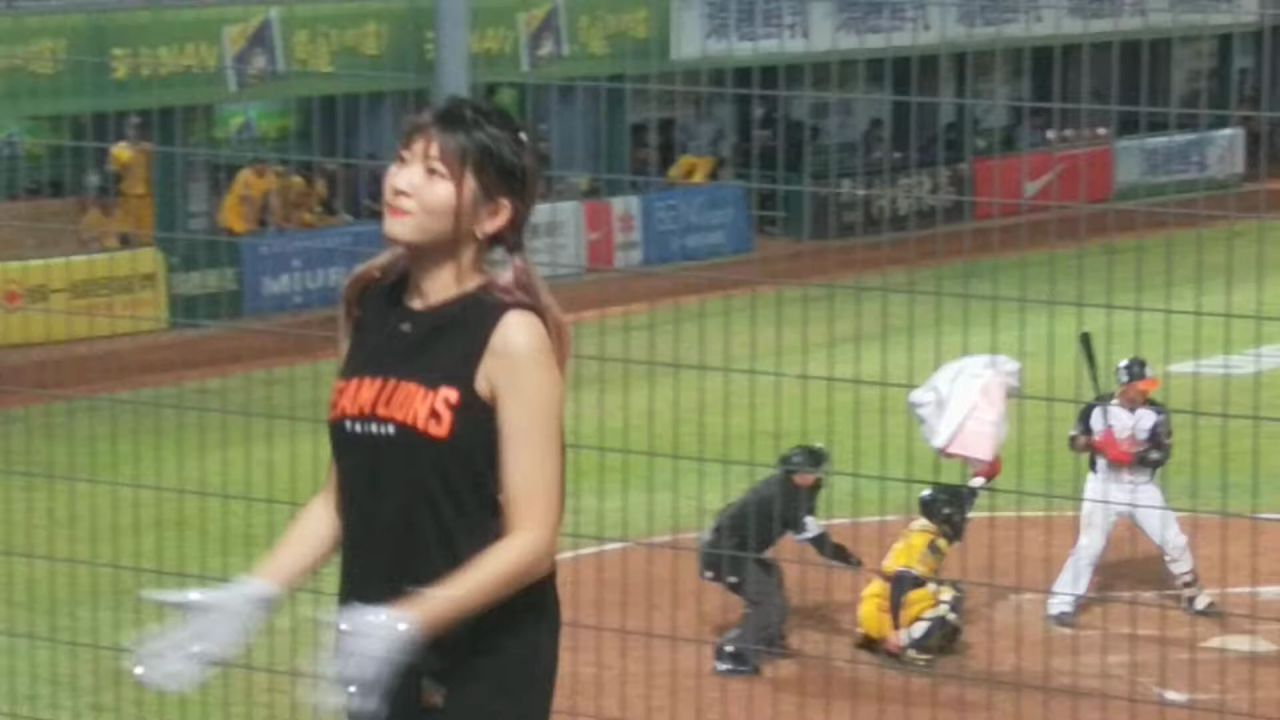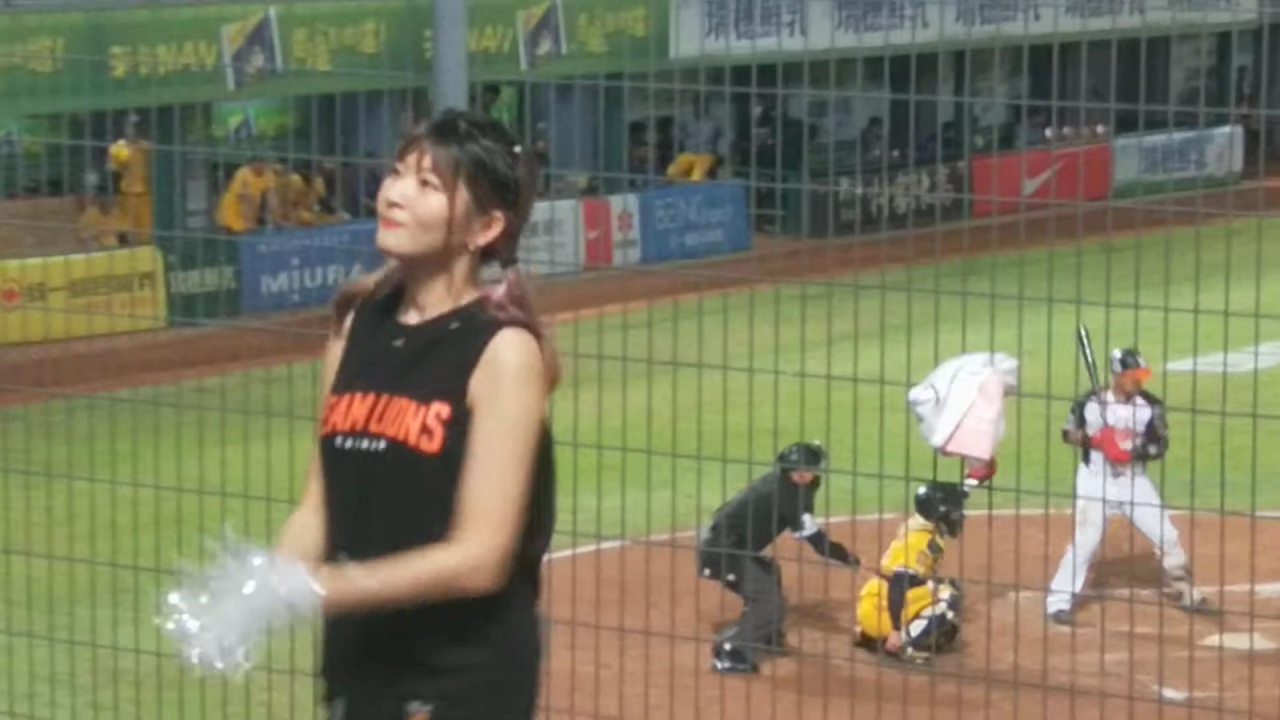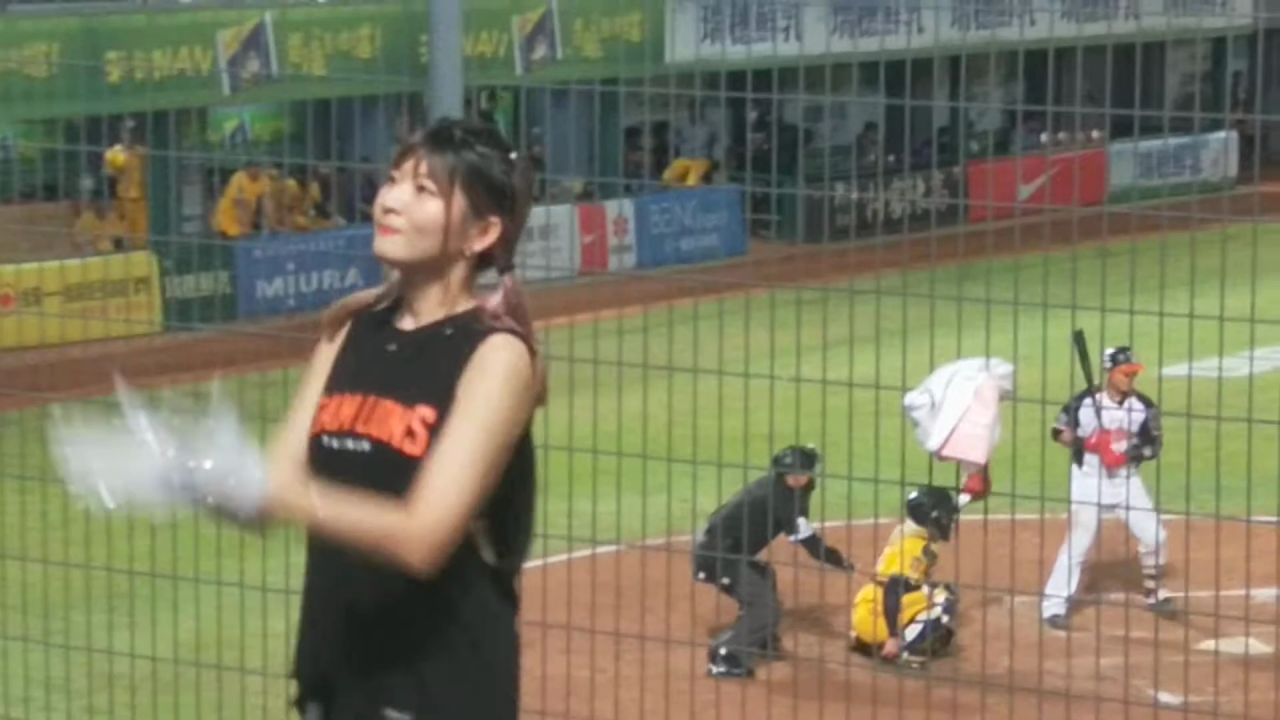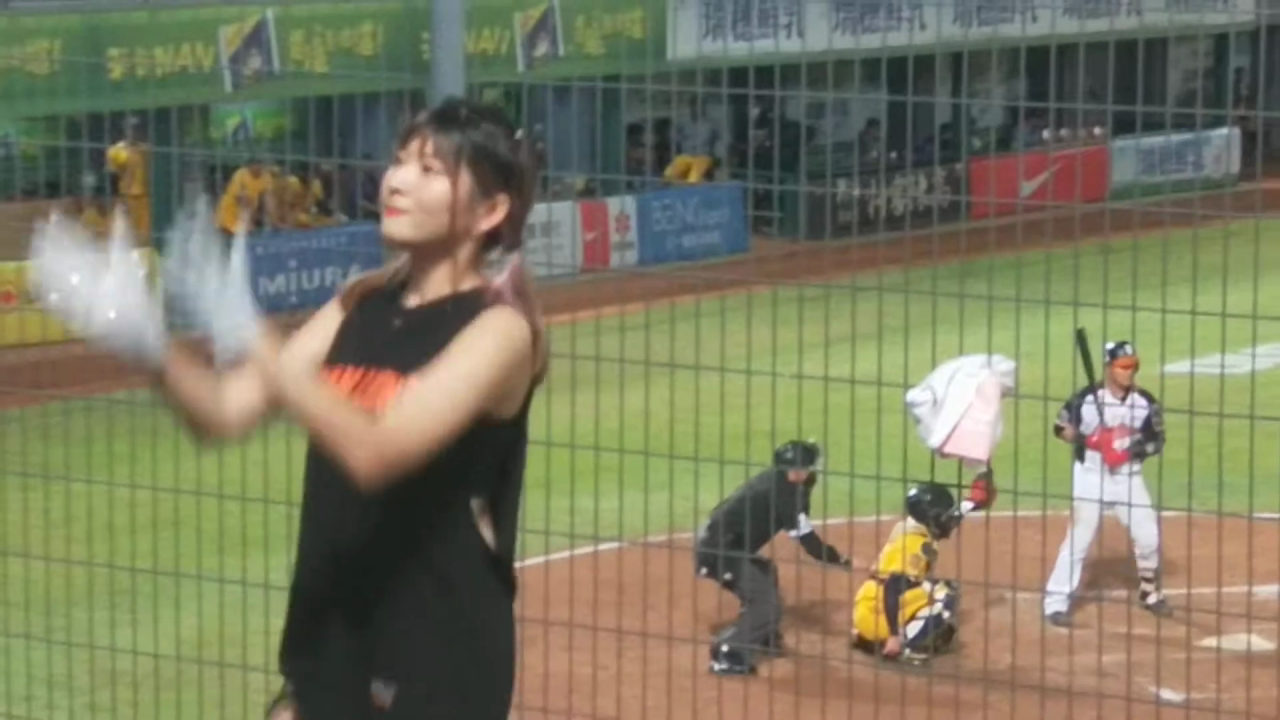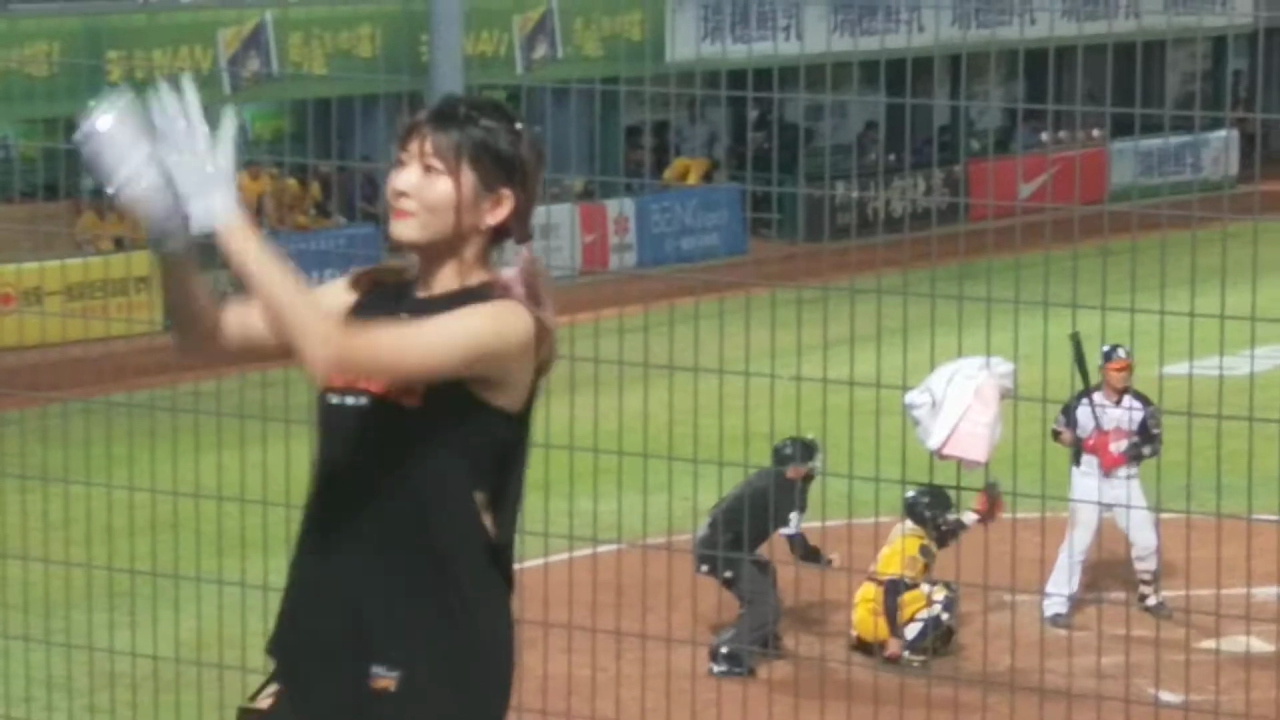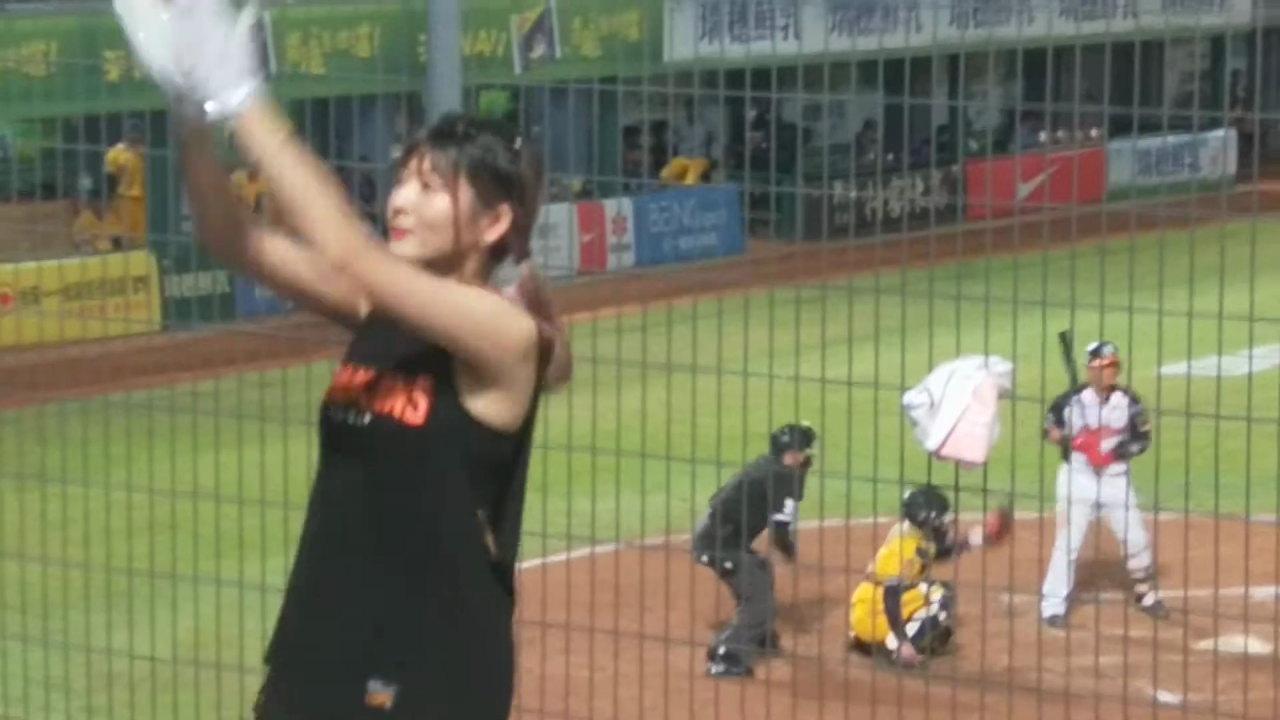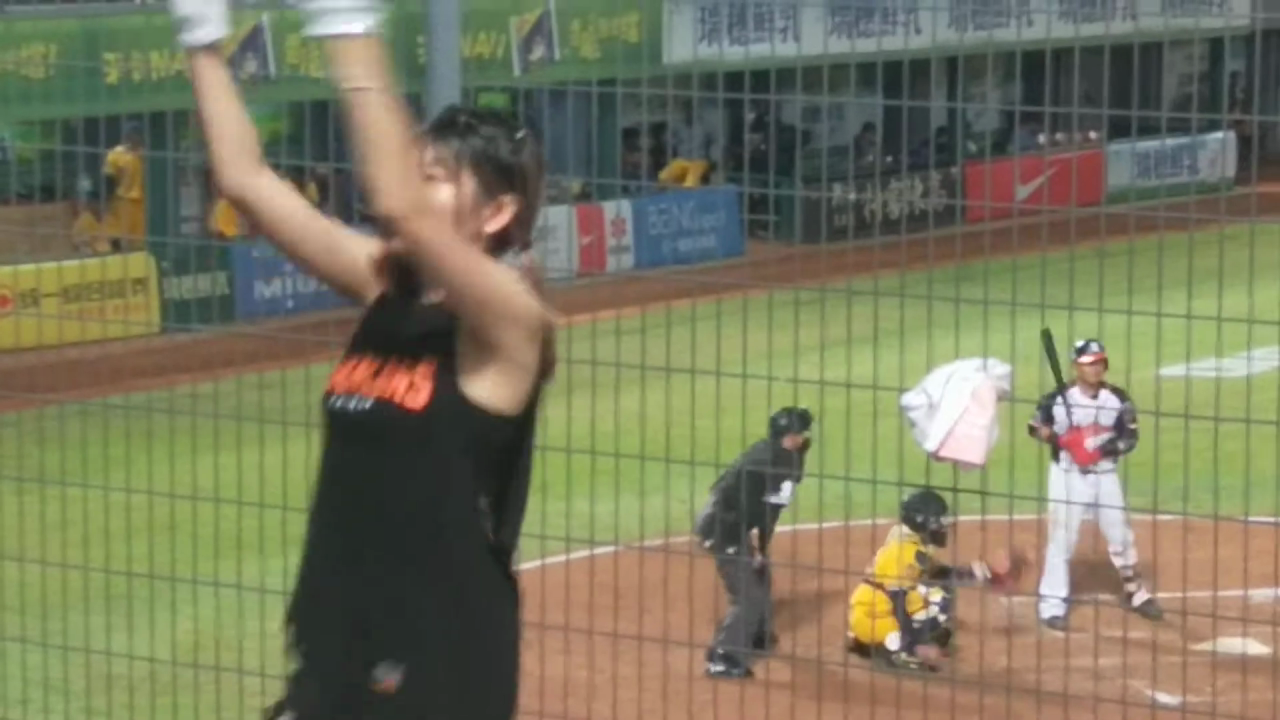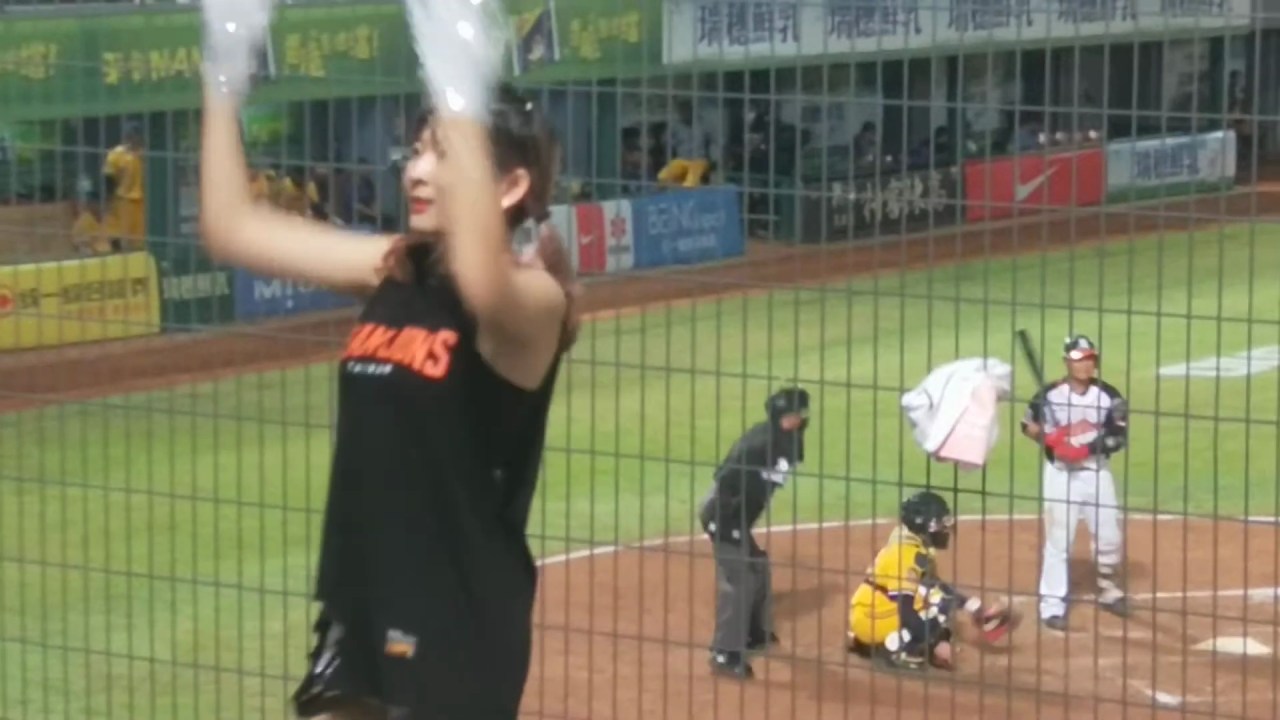
dt=0.1s
person 1, frame 1
left shoulder: (512, 339)
right shoulder: (370, 319)
left elbow: (533, 543)
right elbow: (342, 502)
left wrist: (409, 623)
right wrist: (247, 599)
left hip: (485, 665)
right hip: (375, 658)
person 1, frame 2
left shoulder: (503, 350)
right shoulder: (357, 326)
left elbow: (478, 558)
right elbow: (321, 508)
left wrist: (312, 590)
right hip: (363, 662)
person 1, frame 3
left shoulder: (497, 357)
right shoulder: (350, 332)
left elbow: (419, 542)
right elbow: (277, 484)
left wrist: (265, 491)
right wrist: (189, 476)
right hip: (342, 667)
person 1, frame 4
left shoulder: (496, 333)
right shoulder: (357, 309)
left elbow: (371, 451)
right elbow: (225, 412)
left wrist: (249, 343)
right wrist: (154, 342)
left hip: (438, 659)
right hip: (328, 647)
person 1, frame 5
left shoulder: (503, 326)
right shoulder: (364, 299)
left elbow: (338, 356)
right elbow: (213, 333)
left wrist: (226, 219)
right wrist: (171, 221)
left hip: (436, 651)
right hip: (326, 638)
person 1, frame 6
left shoulder: (505, 336)
right shoulder: (378, 302)
left elbow: (357, 260)
right elbow: (234, 242)
left wrist: (242, 98)
right wrist: (195, 103)
right hip: (327, 642)
person 1, frame 7
left shoulder: (511, 324)
right shoulder: (383, 291)
left elbow: (403, 209)
right elbow: (247, 182)
left hip: (441, 657)
right hip: (334, 635)
person 1, frame 8
left shoulder: (532, 299)
right shoulder: (394, 270)
left elbow: (483, 281)
right elbow: (229, 231)
right wrist: (223, 89)
left hip: (460, 616)
right hip: (362, 604)
person 2, frame 1
left shoulder: (1156, 413)
right shoulder: (1096, 409)
left elbow: (1162, 453)
right elbow: (1075, 441)
left wrist: (1131, 456)
right wrist: (1095, 444)
left hip: (1143, 487)
right hip: (1103, 486)
left knee: (1175, 542)
right knee: (1089, 546)
left ankle: (1194, 598)
right ankle: (1061, 603)
person 2, frame 2
left shoulder: (1151, 405)
right shoulder: (1090, 402)
left elbow: (1159, 446)
right elbow: (1069, 434)
left wrist: (1130, 453)
right wrist: (1092, 439)
left hip: (1135, 480)
right hip: (1095, 479)
left knee: (1167, 535)
right knee: (1085, 542)
left ankle: (1185, 592)
right ankle: (1058, 601)
person 2, frame 3
left shoulder: (1144, 406)
right shoulder: (1083, 402)
left elbow: (1154, 446)
right elbow: (1059, 433)
left wrist: (1124, 457)
right wrist: (1086, 443)
left hip: (1127, 481)
right hip: (1088, 480)
left knee: (1154, 535)
right knee: (1077, 543)
left ankle: (1155, 592)
right ankle: (1054, 605)
person 2, frame 4
left shoulder: (1146, 402)
right shoulder: (1085, 398)
left elbow: (1156, 441)
right elbow: (1061, 430)
left wrist: (1126, 454)
right wrist: (1088, 440)
left hip: (1128, 478)
right hip: (1090, 477)
left knee: (1149, 538)
right knee: (1078, 540)
left ankle: (1150, 594)
right ankle: (1056, 602)
person 2, frame 5
left shoulder: (1142, 405)
right shoulder: (1081, 402)
left elbow: (1153, 444)
right elbow: (1058, 433)
left wrist: (1121, 457)
right wrist: (1084, 444)
left hip: (1125, 481)
right hip: (1087, 480)
left knee: (1146, 541)
right knee: (1076, 543)
left ankle: (1149, 595)
right ankle: (1055, 604)
person 2, frame 6
left shoulder: (1129, 402)
right shoulder: (1070, 400)
left elbow: (1142, 440)
right elbow: (1049, 431)
left wrist: (1111, 455)
right wrist: (1073, 442)
left hip: (1115, 479)
right hip: (1077, 478)
left knee: (1137, 538)
right knee: (1068, 542)
left ankle: (1146, 594)
right ankle: (1053, 605)
person 2, frame 7
left shoulder: (1118, 399)
right shoulder: (1057, 398)
left elbow: (1130, 439)
right elbow: (1036, 428)
left wrist: (1098, 453)
right wrist: (1059, 438)
left hip: (1105, 476)
right hip: (1066, 476)
left knee: (1120, 536)
right knee: (1062, 542)
left ankle: (1136, 595)
right ankle: (1053, 607)
person 2, frame 8
left shoulder: (1109, 396)
right shoulder: (1048, 396)
left elbow: (1119, 437)
right elbow: (1028, 425)
left wrist: (1086, 450)
right wrist: (1047, 437)
left hip: (1097, 474)
right hip: (1059, 475)
left knee: (1109, 535)
right knee: (1058, 542)
left ankle: (1108, 591)
right ankle: (1052, 605)
person 3, frame 1
left shoulder: (780, 484)
right shoulder: (788, 499)
right elbow: (822, 544)
right wrist: (855, 562)
left hip: (724, 545)
right hip: (723, 554)
left knee: (770, 576)
right knee: (772, 605)
left ankle: (765, 638)
right ankle: (731, 655)
person 3, frame 2
left shoulder: (778, 481)
right shoulder: (786, 496)
right elbow: (819, 542)
right wrist: (853, 561)
left hip: (723, 543)
right hip: (721, 552)
left knee: (769, 575)
right knee: (770, 603)
left ankle: (764, 636)
right ankle: (729, 653)
person 3, frame 3
left shoulder: (773, 485)
right shoulder: (781, 500)
right elbow: (813, 546)
right wrist: (847, 565)
left hip: (717, 545)
right hip: (716, 555)
left knee: (764, 578)
right knee: (765, 607)
left ankle: (759, 640)
right ankle: (725, 657)
person 3, frame 4
left shoulder: (774, 481)
right shoulder: (782, 495)
right elbow: (811, 544)
right wrist: (843, 561)
left hip: (718, 541)
right hip: (718, 551)
left knee: (765, 574)
right knee: (767, 605)
left ankle: (760, 637)
right ankle: (726, 654)
person 3, frame 5
left shoulder: (771, 477)
right shoulder: (783, 492)
right elbow: (799, 547)
right wrist: (826, 561)
left hip: (718, 539)
right hip: (720, 549)
left knee: (764, 578)
right knee: (764, 604)
left ankle: (761, 638)
right ankle: (726, 657)
person 3, frame 6
left shoulder: (767, 466)
right shoulder: (781, 479)
right elbow: (780, 534)
right wrist: (790, 555)
left hip: (721, 533)
right hip: (720, 540)
left knee: (761, 572)
right knee: (761, 601)
left ankle: (758, 637)
right ankle: (724, 657)
person 3, frame 7
left shoulder: (765, 449)
right shoulder: (782, 463)
right elbow: (768, 514)
right wrist: (760, 549)
left hip: (718, 521)
right hip: (723, 527)
left knee: (758, 575)
right knee: (749, 593)
left ankle: (755, 636)
right ankle: (723, 659)
person 3, frame 8
left shoulder: (764, 432)
right shoulder: (781, 443)
right elbow: (762, 491)
right wrist: (746, 532)
left hip: (722, 506)
right hip: (728, 511)
left knee: (758, 568)
right knee: (740, 581)
left ankle: (754, 633)
right ankle: (727, 653)
person 4, frame 1
left shoulder: (921, 529)
right shoulder: (926, 543)
right elbow: (899, 584)
right wrist: (896, 629)
left hip: (877, 608)
right hip: (880, 613)
right knee: (950, 596)
left ankle: (873, 637)
right ankle: (907, 647)
person 4, frame 2
left shoulder: (916, 525)
right shoulder: (924, 541)
right elbow: (897, 585)
right wrist: (896, 630)
left hip: (876, 606)
right hip: (879, 611)
right knee: (949, 594)
left ankle: (869, 635)
right ankle: (905, 646)
person 4, frame 3
left shoulder: (906, 533)
right shoulder: (919, 549)
right elbow: (890, 592)
right wrist: (890, 639)
left hip: (879, 611)
right hip: (875, 619)
right knee: (944, 598)
left ankle: (862, 639)
right ankle: (903, 651)
person 4, frame 4
left shoulder: (908, 528)
right shoulder: (915, 545)
right elbow: (892, 590)
left wrist: (970, 505)
right wrist: (894, 635)
left hip: (873, 609)
right hip: (872, 615)
right knee: (945, 594)
left ankle: (869, 638)
right ankle: (903, 648)
person 4, frame 5
left shoulder: (909, 533)
right shoulder: (912, 546)
left elbow: (940, 541)
right elbow: (890, 593)
left wrist: (974, 516)
right wrist: (896, 639)
left hip: (869, 611)
right hip: (871, 616)
right knee: (943, 596)
left ankle: (869, 640)
right ankle: (901, 650)
person 4, frame 6
left shoulder: (908, 534)
right shoulder: (909, 547)
left elbow: (942, 552)
right elbow: (891, 596)
left wrist: (977, 538)
right wrist: (903, 642)
left hip: (874, 611)
right hip: (870, 616)
right knee: (942, 596)
left ankle: (866, 640)
right ankle: (894, 648)
person 4, frame 7
left shoulder: (915, 542)
right shoulder: (907, 551)
left elbow: (938, 573)
right elbow: (898, 604)
left wrist: (980, 572)
right wrist: (921, 644)
left hip: (878, 612)
right hip: (869, 618)
right knee: (940, 599)
left ankle: (868, 641)
right ankle: (894, 650)
person 4, frame 8
left shoulder: (917, 545)
right shoulder: (909, 554)
left elbow: (933, 582)
right elbow: (905, 608)
left wrist: (974, 606)
right wrist: (936, 644)
left hip: (876, 612)
right hip: (869, 618)
right knee: (940, 599)
left ankle: (865, 642)
right ankle: (893, 650)
